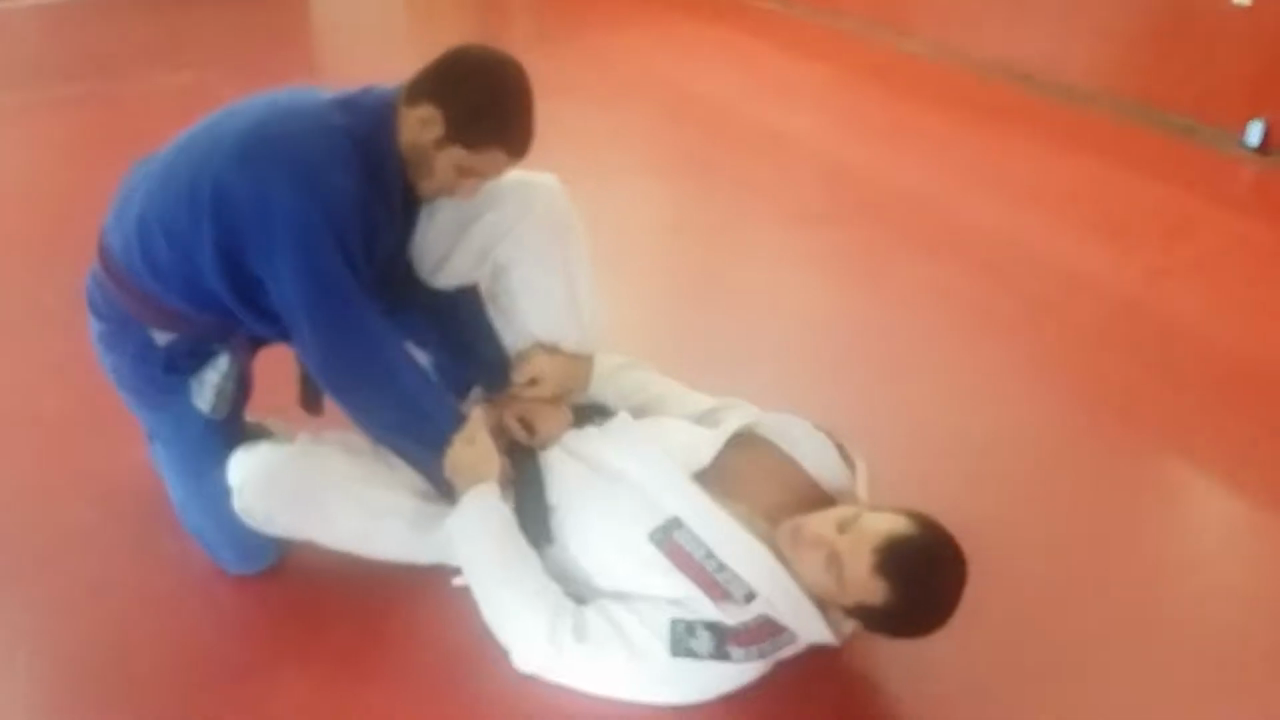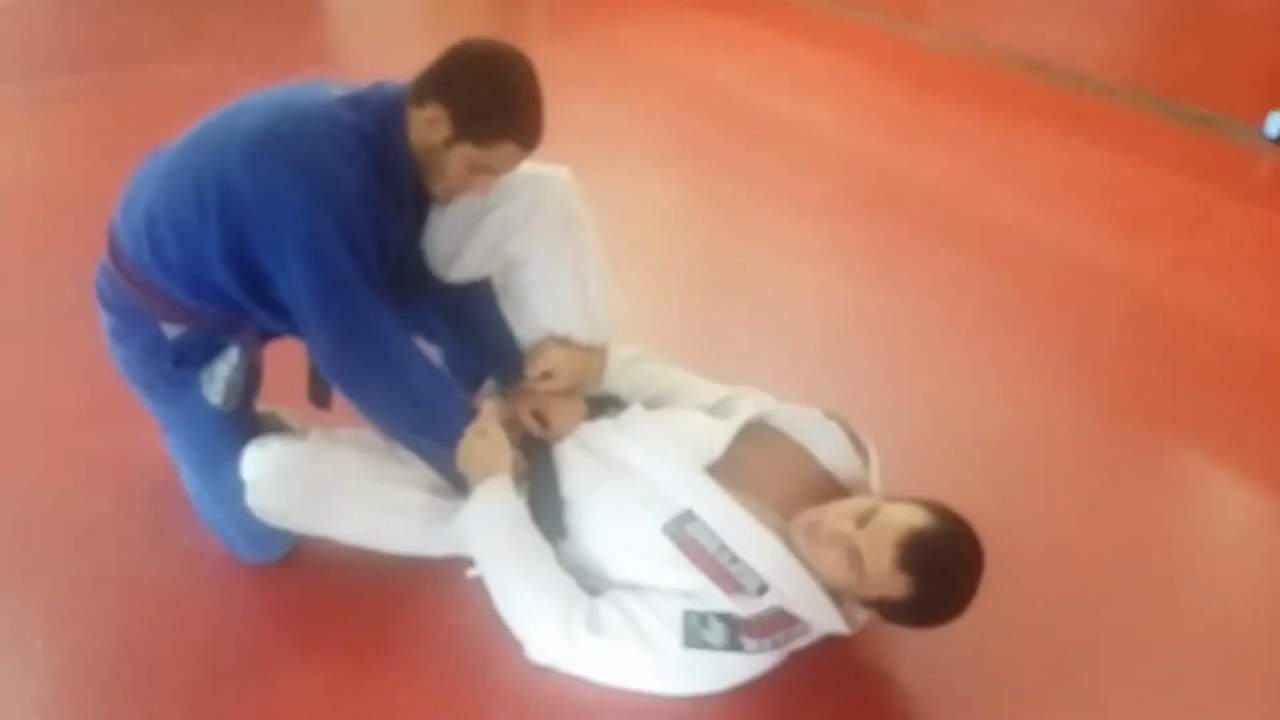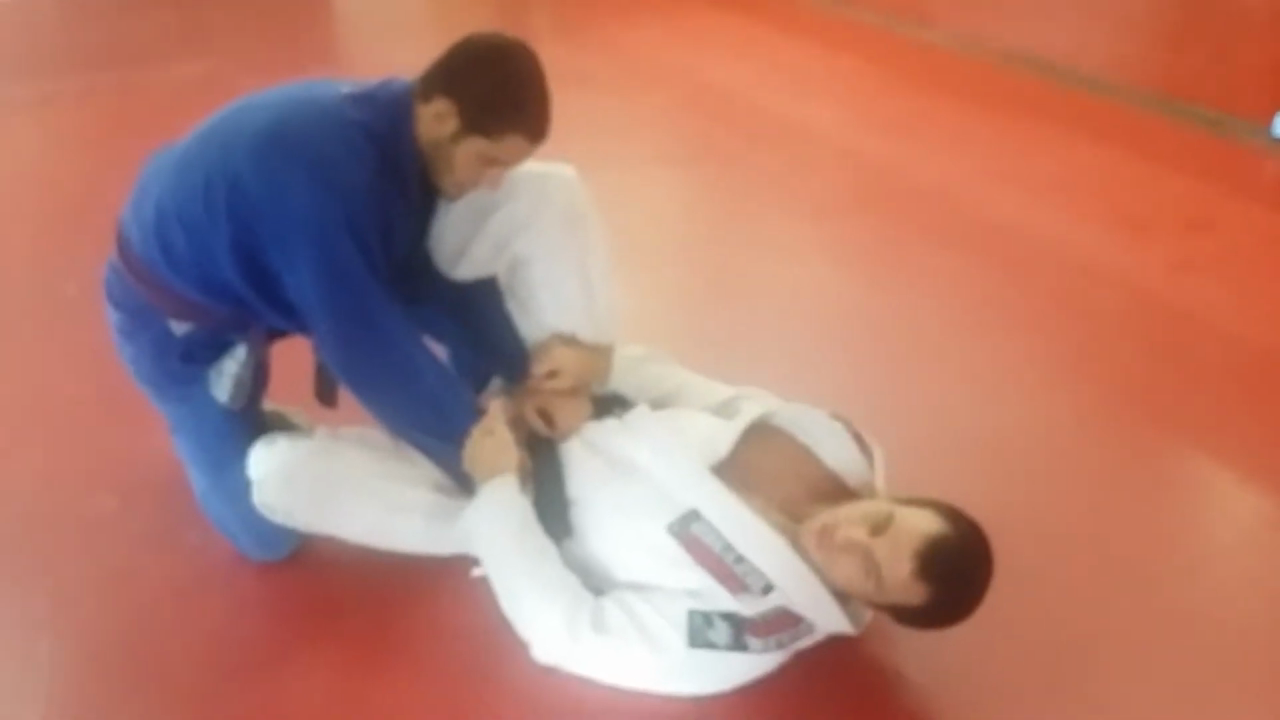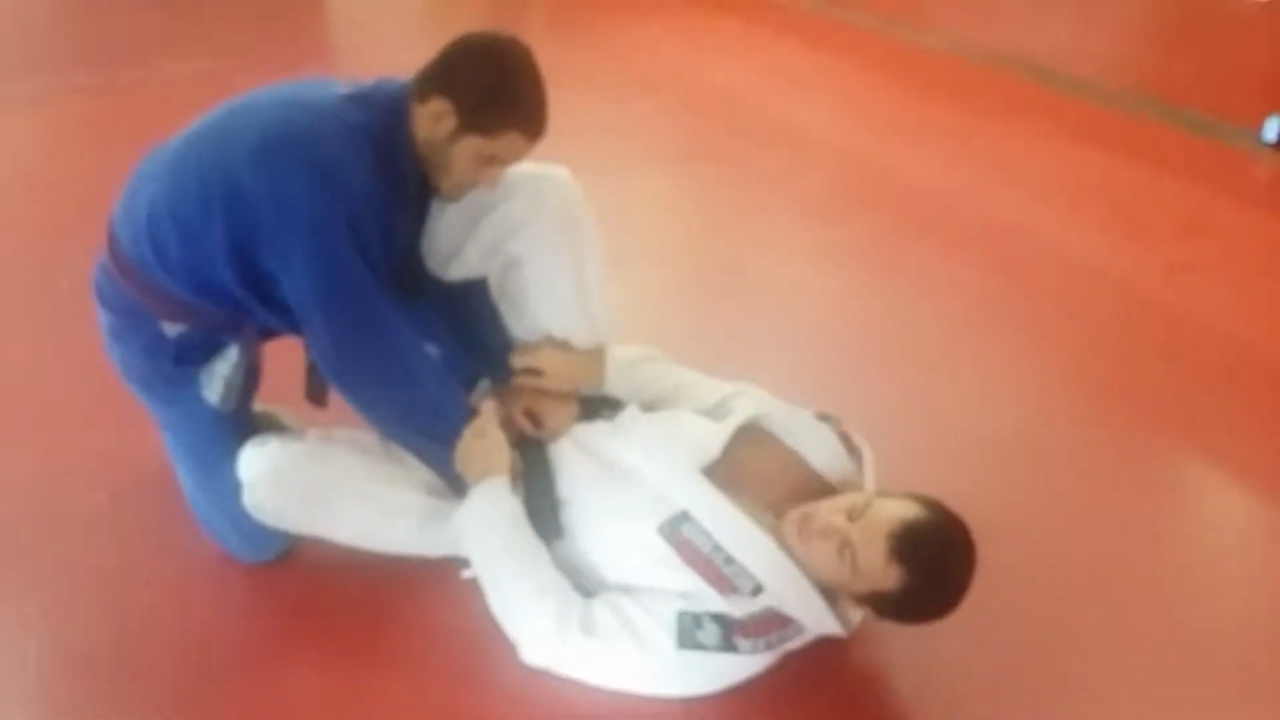
dt=1s
person 1, frame 1
left shoulder: (721, 646)
right shoulder: (820, 461)
left elbow: (550, 642)
right elbow: (701, 413)
left wrist: (480, 499)
left hip: (514, 513)
right hip: (548, 410)
left knee: (262, 477)
left ankle: (226, 440)
person 1, frame 2
left shoulder: (734, 637)
right shoulder: (837, 451)
left elbow: (562, 631)
right elbow: (713, 401)
left wrist: (491, 491)
left hip: (524, 508)
right hip: (570, 406)
left knee: (272, 474)
left ankle: (254, 433)
person 1, frame 3
left shoulder: (736, 638)
right shoulder: (842, 451)
left elbow: (566, 632)
right elbow: (714, 401)
left wrist: (495, 490)
left hip: (529, 508)
right hip: (566, 398)
left knee: (279, 472)
left ankle: (262, 431)
person 1, frame 4
left shoulder: (733, 638)
right shoulder: (830, 453)
left elbow: (557, 635)
right elbow: (728, 402)
left wrist: (488, 492)
right wrist: (596, 367)
left hip: (519, 506)
right hip: (574, 400)
left knee: (267, 474)
left ankle: (255, 431)
person 2, frame 1
left shoulder: (376, 137)
right shoulder: (306, 175)
left elbow: (419, 282)
right elbow: (351, 351)
left wrist: (499, 385)
left hip: (237, 287)
right hip: (159, 320)
right knee: (248, 547)
right ankle: (182, 430)
person 2, frame 2
left shoulder: (386, 130)
right shoulder: (317, 174)
left elbow: (429, 275)
right elbow: (362, 348)
left wrist: (513, 375)
left hip: (244, 279)
right hip: (167, 313)
right knee: (261, 536)
right ankle: (205, 425)
person 2, frame 3
left shoulder: (392, 128)
right shoulder: (324, 172)
left elbow: (432, 274)
right elbow: (369, 345)
left wrist: (518, 367)
left hip: (255, 278)
right hip: (177, 312)
right knee: (268, 533)
right ankle: (213, 422)
person 2, frame 4
left shoulder: (387, 127)
right shoulder: (319, 175)
left elbow: (425, 277)
right elbow: (364, 351)
left wrist: (507, 370)
left hip: (247, 276)
right hip: (169, 312)
right knee: (257, 535)
right ankle: (204, 425)
